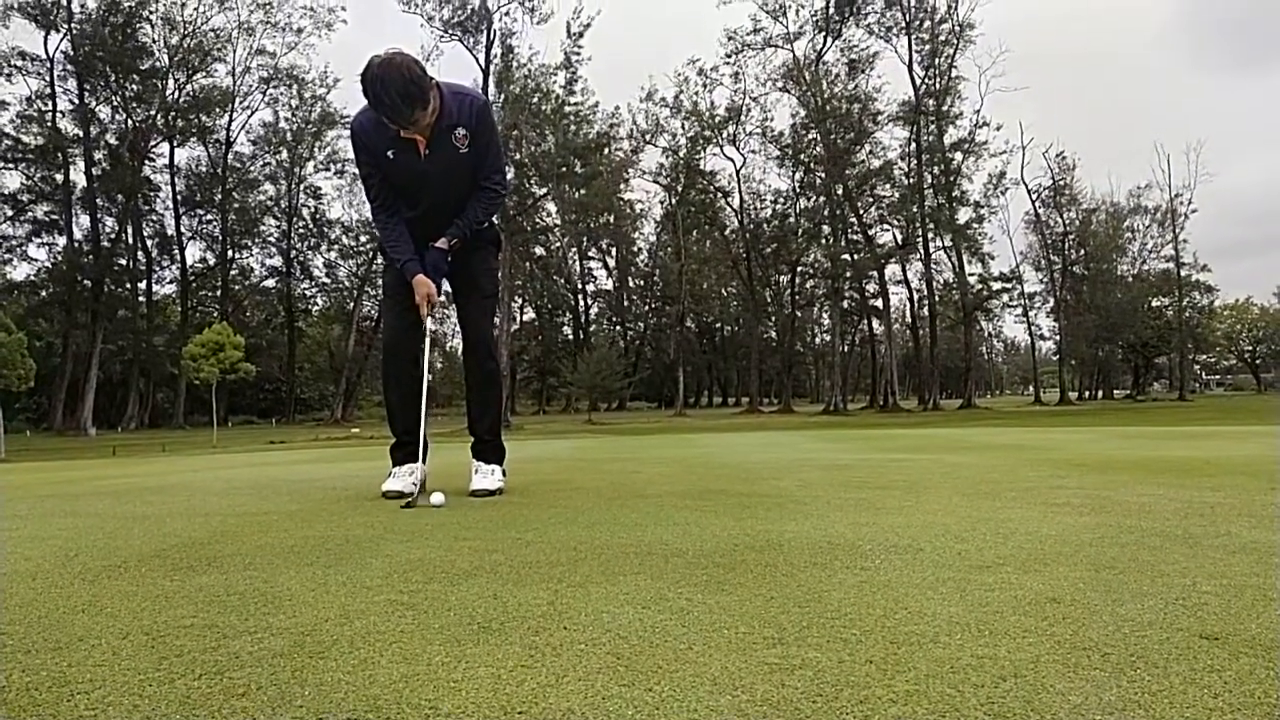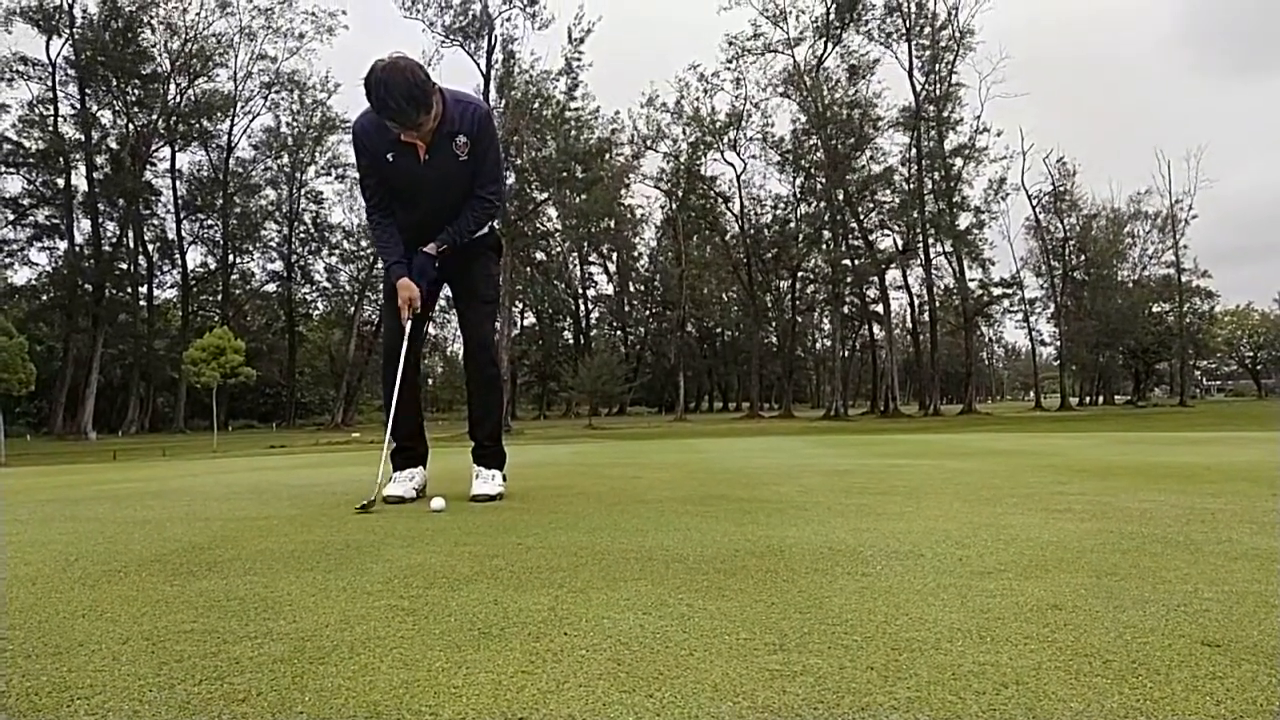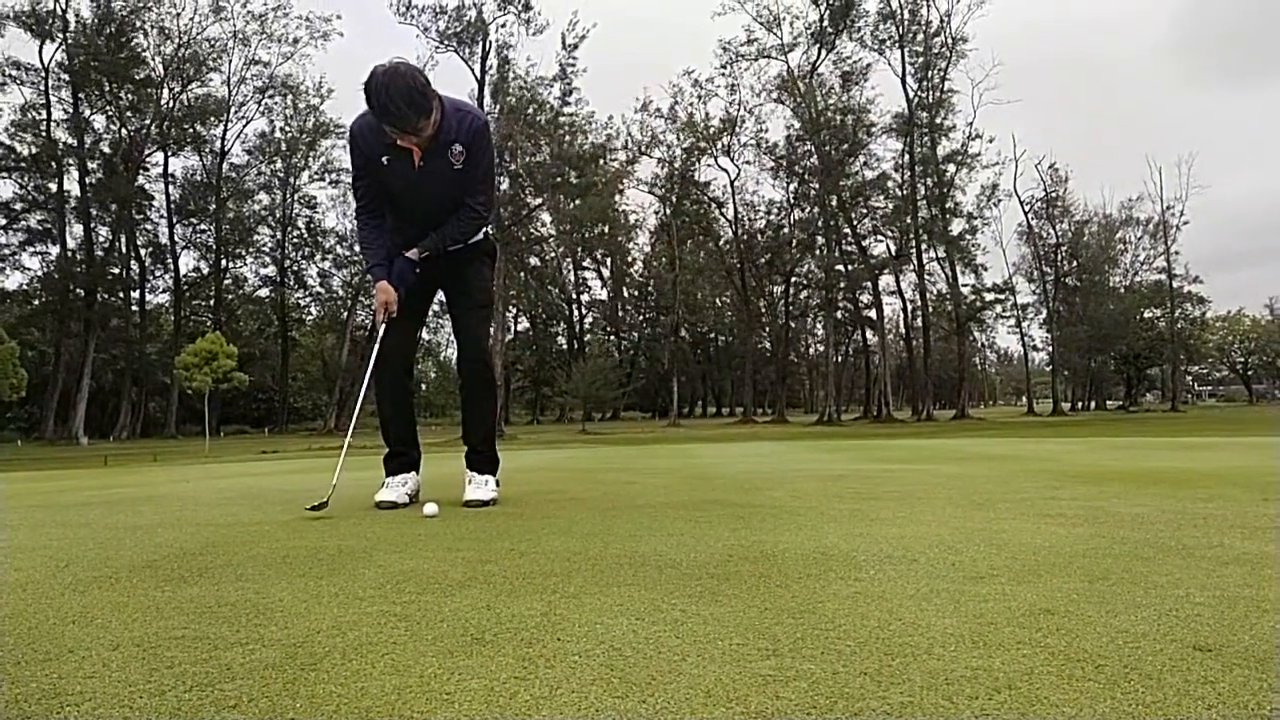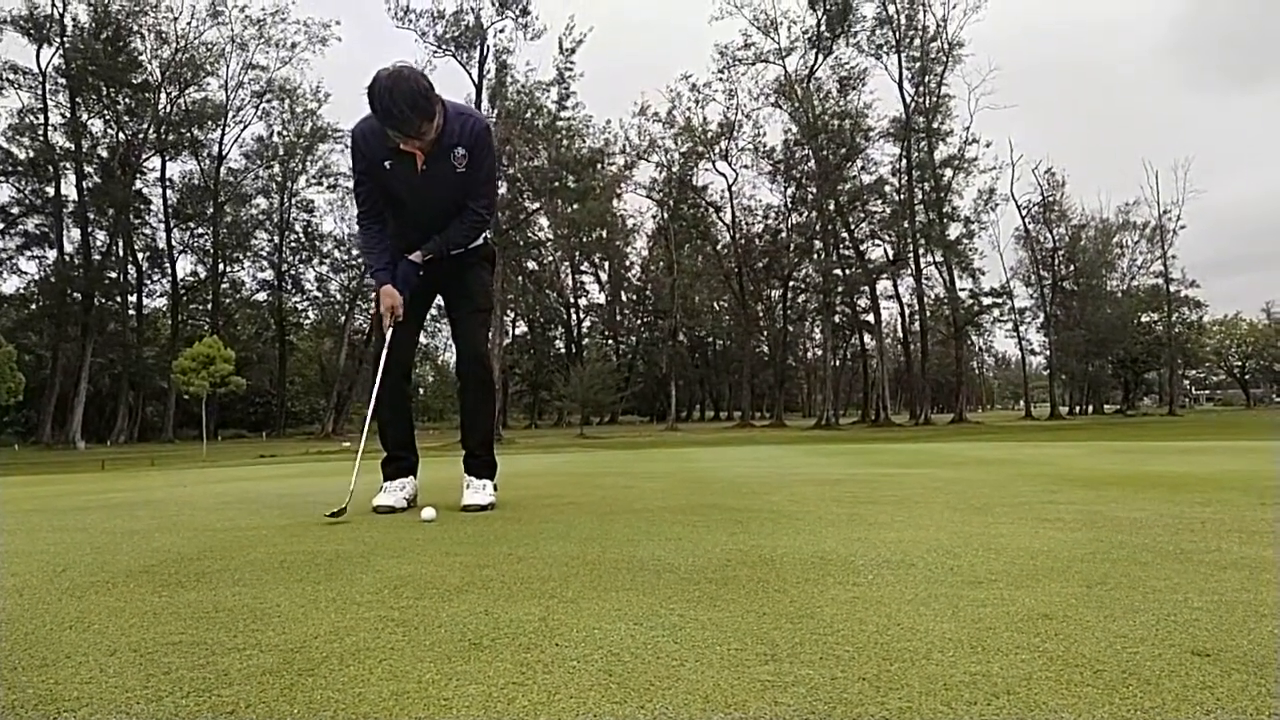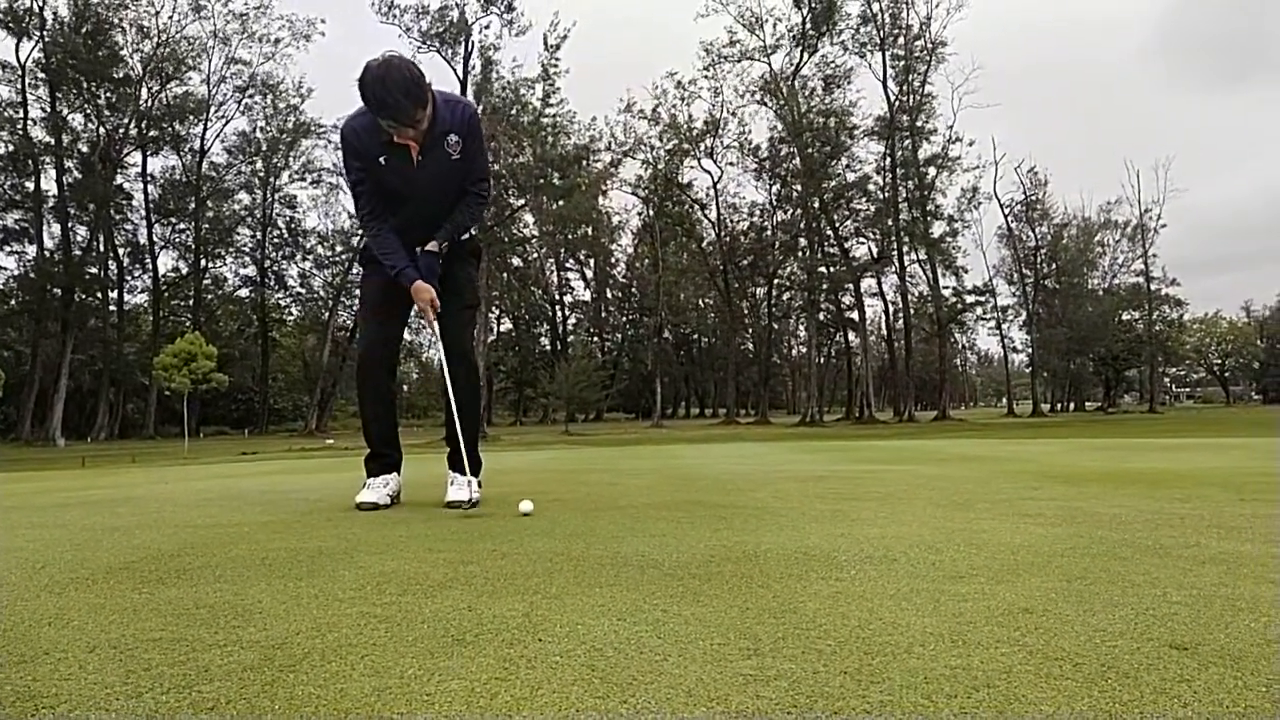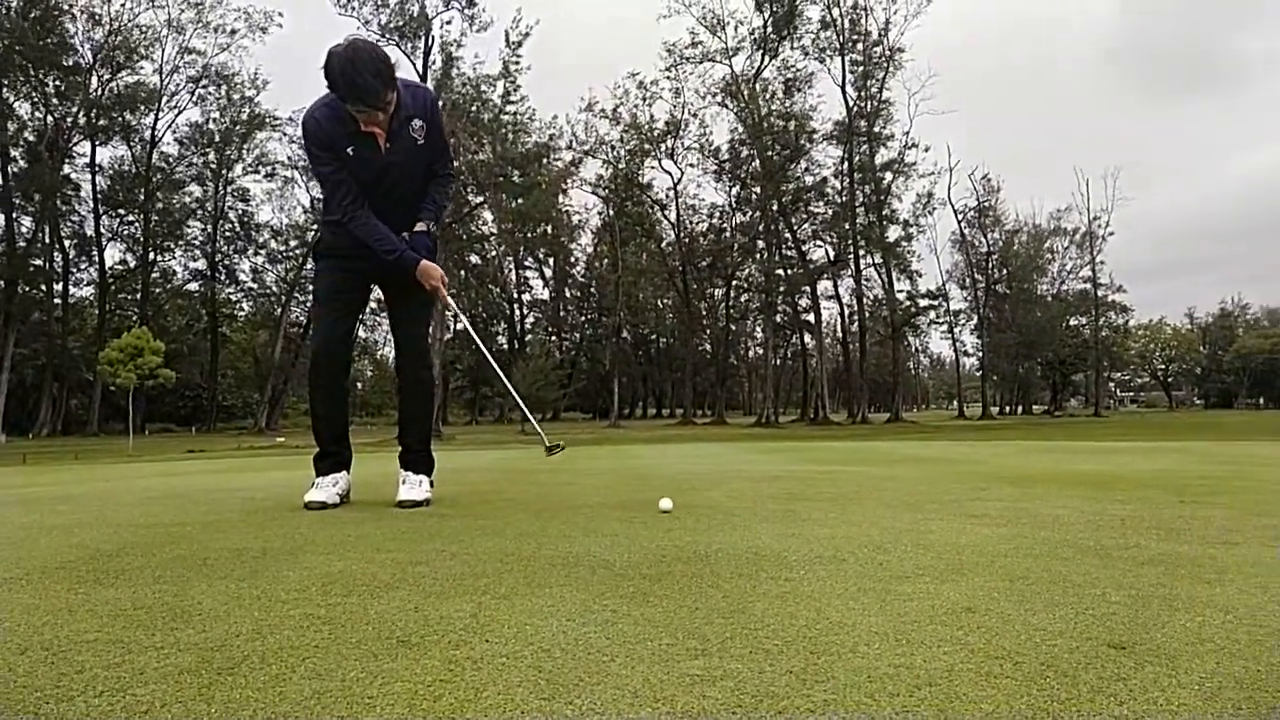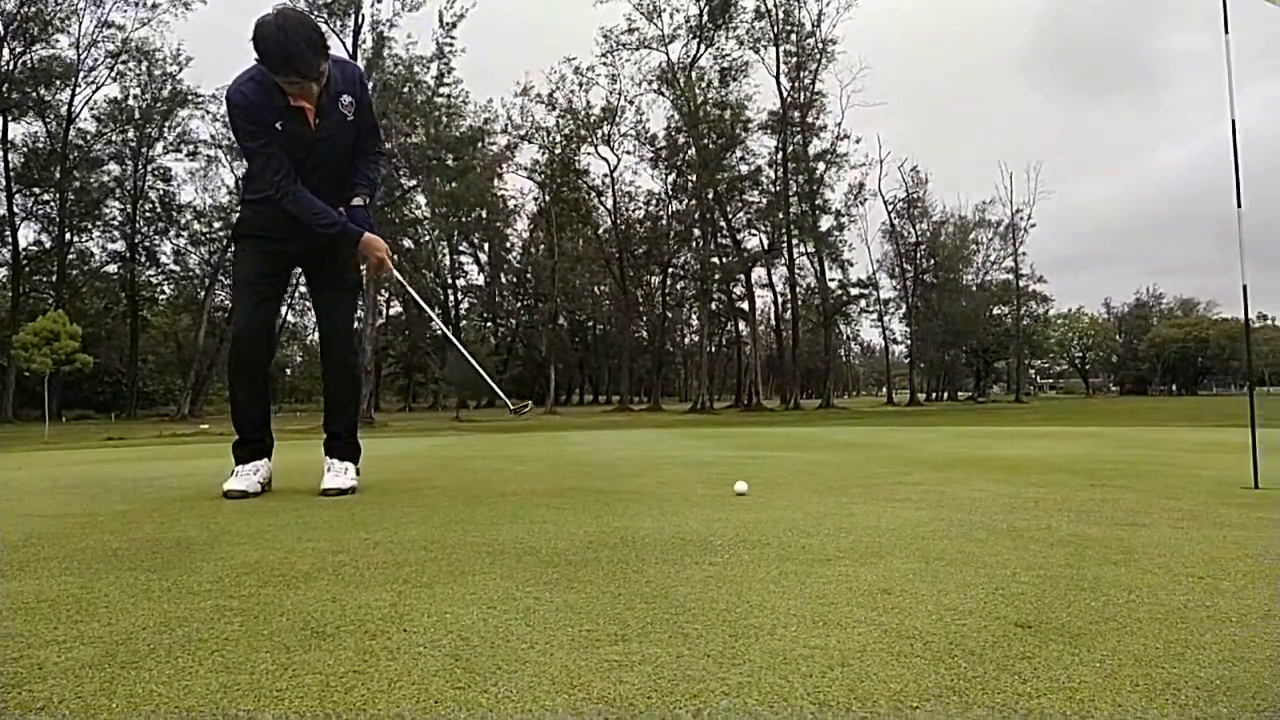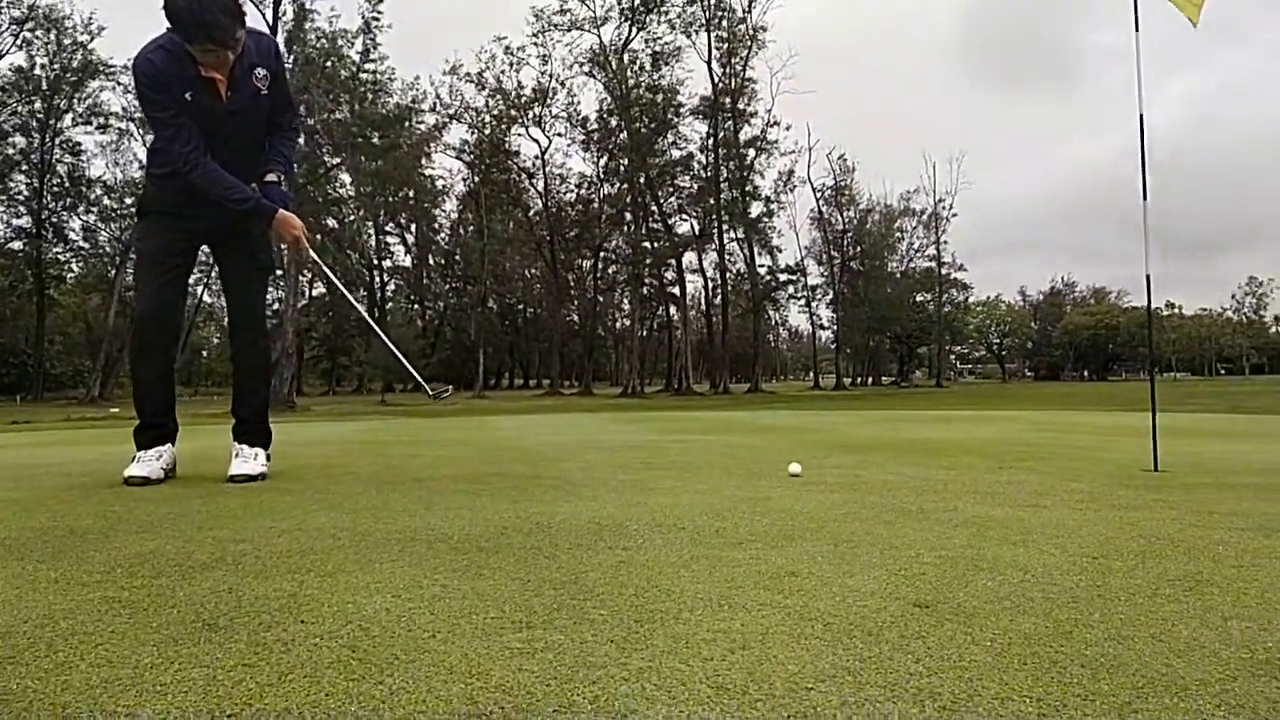
dt=0.3s
person 1, frame 1
left shoulder: (472, 108)
right shoulder: (366, 129)
left elbow: (494, 187)
right elbow: (384, 210)
left wrist: (448, 242)
right wrist: (413, 272)
left hip: (469, 239)
right hip: (407, 246)
left knee: (479, 340)
right knee: (398, 345)
left ankle: (488, 457)
right ankle: (407, 459)
person 1, frame 2
left shoulder: (474, 116)
right shoulder: (367, 131)
left elbow: (489, 198)
right elbow: (379, 212)
left wrist: (438, 249)
right wrist: (399, 273)
left hip: (469, 245)
right hip: (407, 251)
left knee: (480, 346)
right knee: (397, 350)
left ankle: (489, 463)
right ankle: (408, 464)
person 1, frame 3
left shoulder: (471, 125)
right shoulder: (364, 134)
left elbow: (478, 209)
right elbow: (368, 213)
left wrist: (419, 254)
right wrist: (380, 276)
left hip: (464, 252)
right hip: (400, 256)
left knee: (475, 352)
right knee: (391, 355)
left ankle: (482, 469)
right ankle: (402, 469)
person 1, frame 4
left shoulder: (473, 129)
right shoulder: (366, 137)
left elbow: (480, 212)
right elbow: (371, 218)
left wrist: (423, 256)
right wrist: (384, 279)
left hip: (464, 256)
right hip: (400, 260)
left knee: (474, 357)
right knee: (389, 360)
left ankle: (480, 473)
right ankle: (400, 473)
person 1, frame 5
left shoulder: (461, 115)
right shoulder: (356, 134)
left elbow: (477, 192)
right elbow: (373, 219)
left wrist: (437, 246)
right wrist: (410, 279)
left hip: (451, 251)
right hip: (389, 255)
left knee: (461, 353)
right knee: (374, 355)
left ankle: (464, 470)
right ankle: (384, 470)
person 1, frame 6
left shoulder: (422, 101)
right shoulder: (320, 124)
left elbow: (442, 172)
right elbow: (351, 210)
left wrist: (422, 229)
right wrist: (411, 264)
left hip: (411, 242)
right hip: (346, 246)
left knee: (414, 352)
right knee: (327, 352)
left ankle: (416, 469)
right ankle: (333, 469)
person 1, frame 7
left shoulder: (349, 78)
right shoulder: (245, 96)
left elbow: (370, 148)
right elbow: (282, 187)
left wrist: (359, 203)
right wrist: (356, 236)
left hip: (335, 225)
right hip: (267, 227)
left knee: (339, 337)
right knee: (248, 336)
left ankle: (342, 456)
right ankle: (253, 457)
person 1, frame 8
left shoulder: (264, 49)
right shoulder: (153, 66)
left elbow: (285, 123)
right elbow: (191, 160)
left wrist: (273, 181)
right wrist: (269, 214)
left hip: (247, 201)
right hip: (173, 203)
left knee: (249, 318)
right knee: (153, 317)
left ankle: (251, 441)
right ankle: (156, 442)
